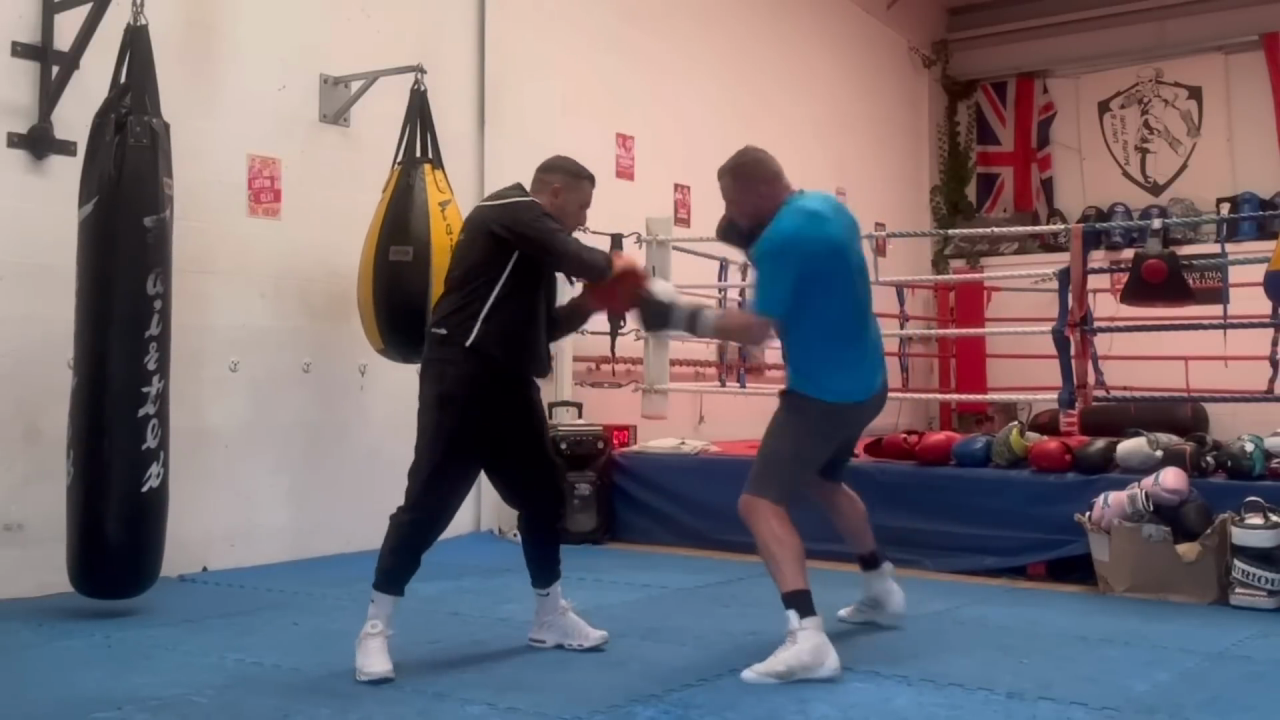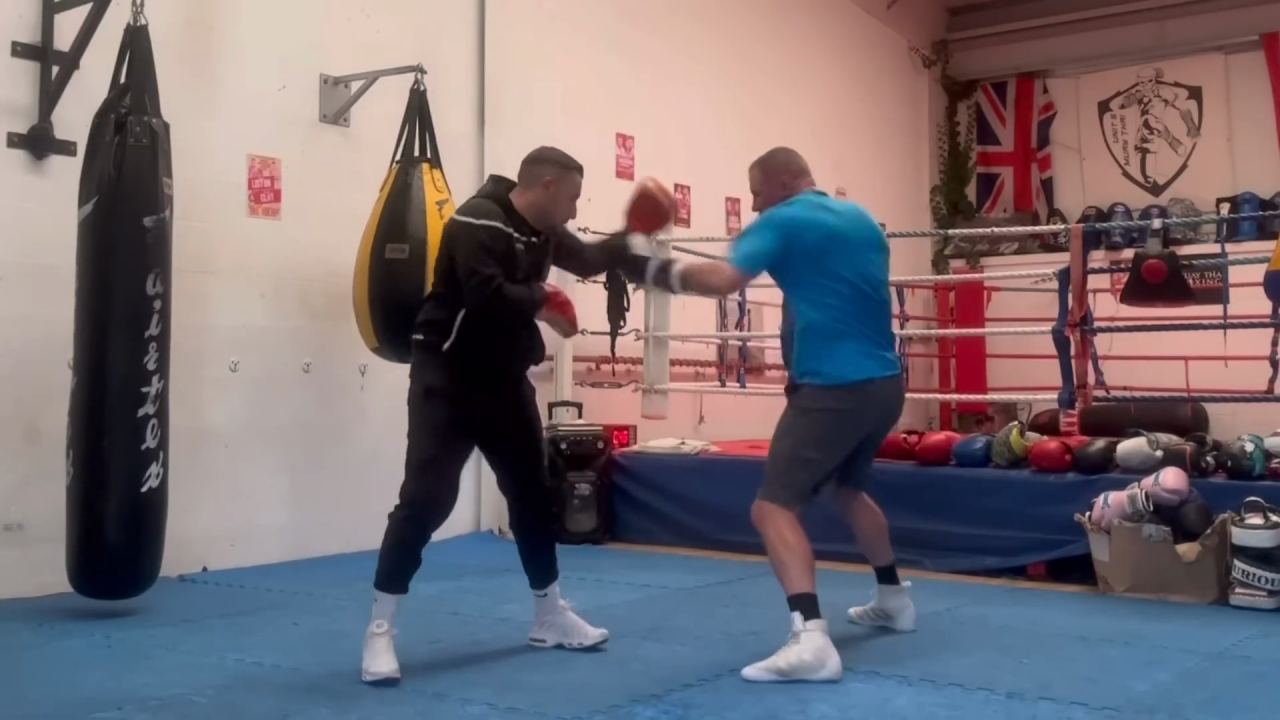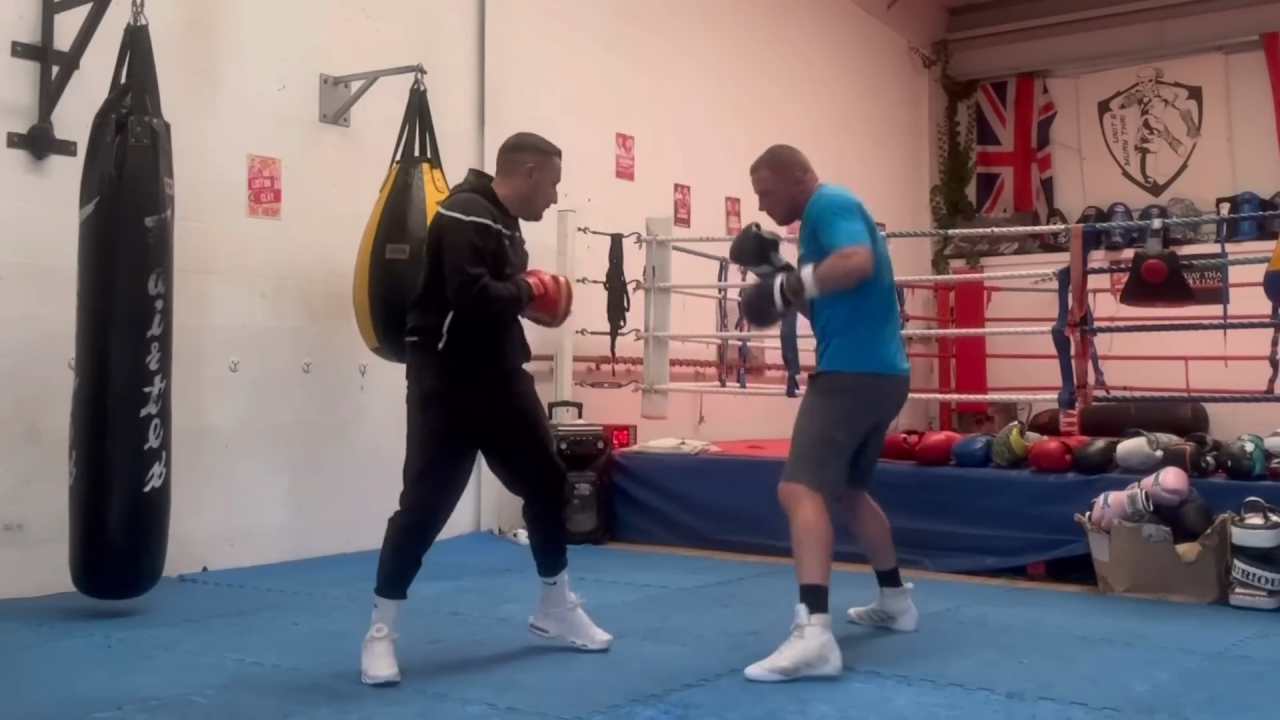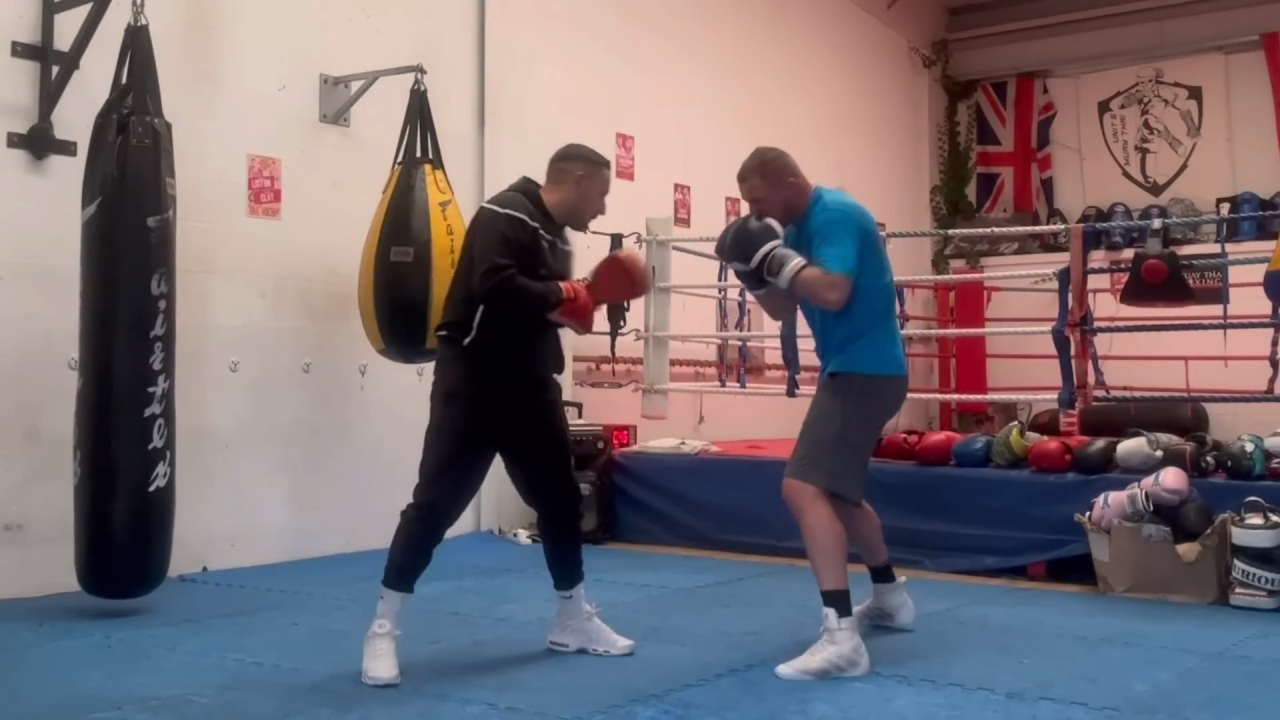
dt=0.3s
person 1, frame 1
left shoulder: (528, 225)
right shoulder: (511, 210)
left elbow: (532, 325)
right elbow: (573, 258)
left wrist: (576, 311)
right wrist: (614, 267)
left hip: (509, 381)
right hip: (460, 374)
left knee: (542, 494)
right knee: (430, 499)
left ankle: (551, 616)
right ankle: (375, 629)
person 1, frame 2
left shoulder: (535, 231)
right shoulder: (477, 223)
left elbow: (584, 259)
right elbow: (488, 296)
left wrist: (631, 242)
right wrist: (542, 299)
left hip: (505, 380)
right hip: (448, 377)
left knee: (533, 494)
right knee: (425, 499)
left ankle: (549, 616)
right ankle: (379, 630)
person 1, frame 3
left shoulder: (503, 220)
right shoulder: (464, 216)
right elbow: (470, 296)
left wrist: (532, 296)
right wrist: (527, 291)
left hip: (500, 374)
right hip: (446, 379)
left knee: (546, 483)
right knee: (425, 503)
left ankle: (556, 608)
right ankle: (380, 632)
person 1, frame 4
left shoulder: (554, 236)
right shoulder: (506, 217)
right elbow: (494, 288)
left wrist: (582, 298)
right wrist: (557, 296)
left hip: (530, 381)
right hip: (473, 377)
left knee: (560, 498)
right knee: (438, 500)
left ankle: (574, 620)
right ankle: (383, 629)
person 2, frame 1
left shoulder: (789, 235)
right shoulder: (830, 208)
left elbow: (755, 324)
left wrist: (680, 316)
right wrist: (747, 237)
left hip: (831, 391)
right hip: (864, 384)
left knee: (760, 503)
right knee: (823, 480)
left ankle: (808, 638)
right ankle: (879, 585)
person 2, frame 2
left shoulder: (787, 221)
right shoulder: (861, 221)
left elbow: (725, 280)
left wrist: (659, 268)
left hip: (830, 387)
right hip: (885, 384)
left knee: (772, 508)
right knee: (849, 488)
left ankle: (811, 639)
right ankle: (893, 599)
person 2, frame 3
left shoulder: (832, 206)
right shoulder: (818, 219)
left elbow: (858, 261)
right elbow: (823, 295)
left wrist: (786, 290)
right wrist: (778, 280)
left hip: (853, 372)
right hip: (880, 372)
left knee: (799, 488)
right knee: (848, 488)
left ankle: (813, 633)
right ankle: (895, 599)
person 2, frame 4
left shoulder: (835, 214)
right shoulder: (798, 227)
left elbow: (833, 293)
right elbow: (783, 310)
left wrist: (774, 256)
right wrist: (751, 270)
left hip: (864, 372)
right hip: (858, 372)
left knee: (803, 488)
right knee: (837, 491)
left ankle: (841, 637)
right ankle: (891, 596)
